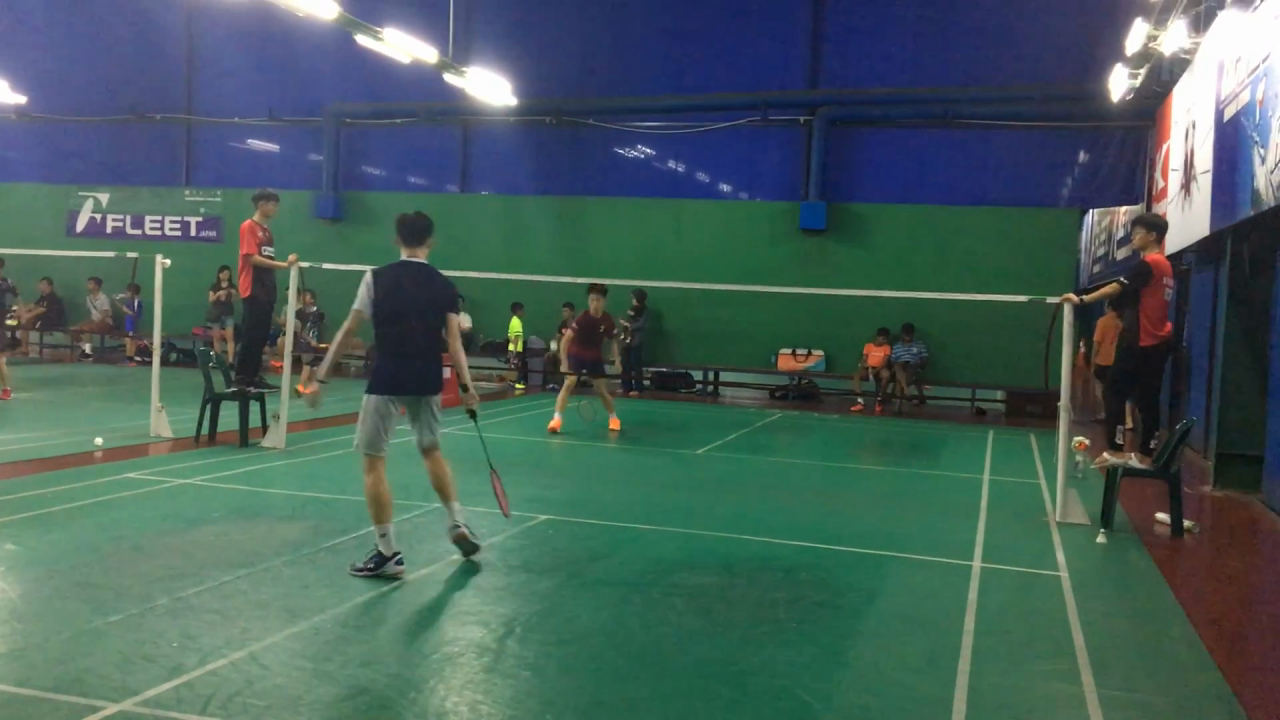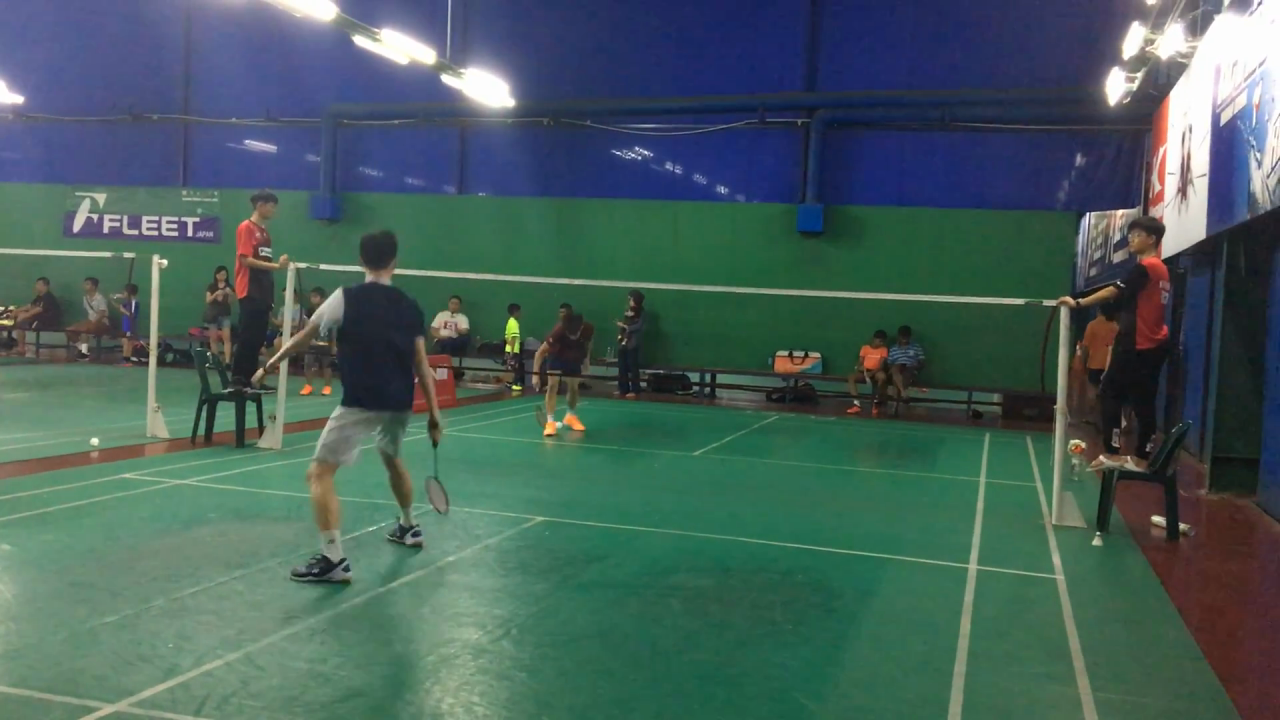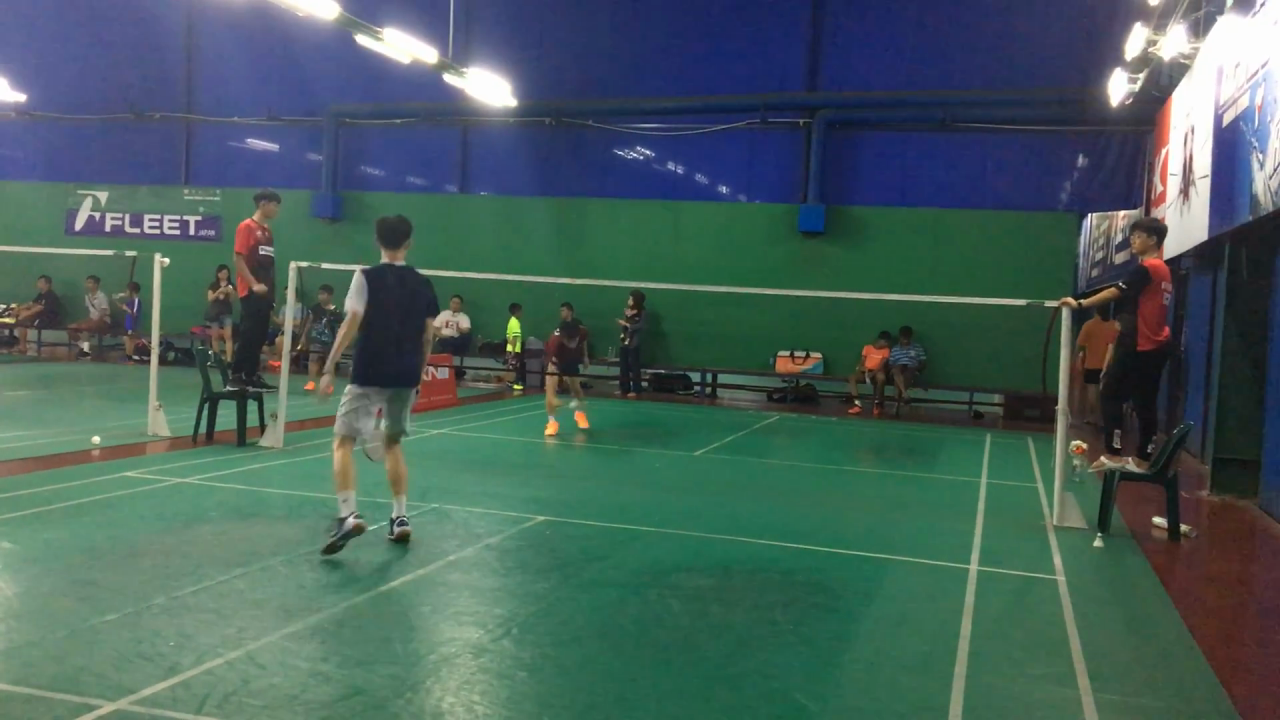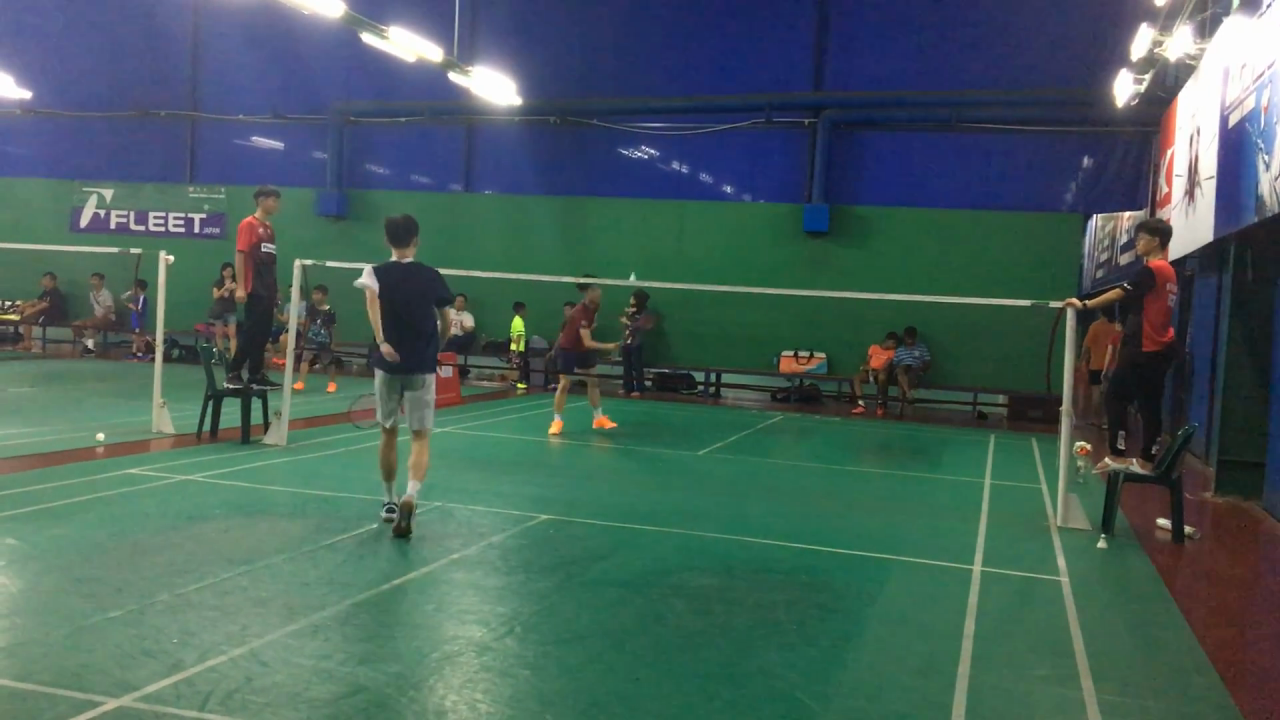
dt=0.3s
person 1, frame 1
left shoulder: (377, 277)
right shoulder: (444, 285)
left elbow: (349, 329)
right elbow: (453, 338)
left wrist: (321, 375)
right wrist: (466, 385)
left hip: (385, 382)
right hip: (426, 384)
left knee: (372, 465)
right knee: (432, 452)
left ankle: (388, 554)
right ankle: (458, 525)
person 1, frame 2
left shoulder: (347, 297)
right shoulder: (409, 306)
left elbow: (305, 336)
right elbow: (421, 362)
left wrist: (269, 366)
right wrist: (434, 412)
left hip: (361, 402)
right hip: (400, 401)
left knee: (318, 474)
right knee: (391, 455)
left ankle: (333, 558)
right ankle: (409, 526)
person 1, frame 3
left shoulder: (366, 277)
right shoulder: (424, 285)
left elbow: (351, 324)
right elbow: (426, 340)
left wrist: (329, 369)
right wrist: (417, 376)
left hip: (368, 376)
right hip: (405, 378)
left knee: (343, 444)
right knee: (392, 443)
left ankle: (348, 516)
right ankle: (400, 518)
person 1, frame 4
left shoulder: (376, 273)
right shoulder: (432, 277)
left elbow: (371, 298)
right elbow: (446, 323)
left wrist: (381, 341)
left hip: (389, 364)
right hip: (421, 367)
left knee: (388, 433)
right knee: (420, 439)
left ankle: (390, 502)
right ankle: (408, 498)
person 2, frame 1
left shoulder: (1147, 264)
right shoulder: (1164, 266)
left elbow: (1116, 289)
left wrist: (1081, 299)
left hip: (1141, 343)
right hip: (1157, 342)
left knee: (1114, 392)
right knee: (1148, 399)
left ankle: (1116, 450)
right ankle: (1145, 455)
person 2, frame 2
left shoulder: (1144, 268)
right shoulder: (1160, 269)
left elbow: (1113, 292)
left wrist: (1078, 303)
left hip: (1137, 347)
right hip: (1153, 346)
left knee: (1110, 395)
right knee: (1144, 402)
left ankle: (1112, 453)
right ankle: (1141, 458)
person 2, frame 3
left shoulder: (1146, 269)
right shoulder: (1163, 271)
left elbow: (1114, 293)
left wrist: (1080, 304)
left hip: (1138, 347)
right hip: (1155, 346)
left knee: (1111, 395)
right knee: (1145, 403)
left ankle: (1113, 455)
right ankle: (1142, 459)
person 2, frame 4
left shoulder: (1151, 270)
right shoulder: (1168, 272)
left elbow: (1119, 294)
left wrist: (1084, 304)
left hip: (1143, 349)
right hip: (1160, 348)
left knee: (1116, 397)
right knee: (1150, 404)
left ankle: (1117, 456)
right ankle: (1146, 460)
person 3, frame 1
left shoulder: (267, 231)
right shoulder: (248, 227)
right elbow: (252, 258)
right wrist: (283, 265)
left hip: (266, 291)
right hip: (253, 291)
left knee: (262, 336)
right knee: (251, 335)
left ankle: (254, 377)
right ankle: (240, 378)
person 3, frame 2
left shoulder: (265, 231)
right shoulder: (246, 228)
right elbow: (245, 260)
right wrist: (276, 265)
left hip: (263, 293)
right hip: (250, 292)
left knee: (259, 337)
right knee: (248, 336)
left ankle: (250, 377)
right ankle: (237, 378)
person 3, frame 3
left shoulder: (267, 231)
right shoulder: (246, 227)
right elbow: (238, 259)
left wrist: (271, 290)
right wrist: (253, 284)
left hip: (265, 293)
right hip: (251, 291)
left knee: (260, 336)
right knee: (249, 335)
left ankle: (252, 377)
right ankle: (236, 376)
person 3, frame 4
left shoulder: (269, 228)
right shoulder: (248, 224)
right elbow: (240, 256)
left wrist: (275, 289)
right wrist: (240, 287)
left hip: (267, 290)
right hip: (253, 290)
left knee: (263, 334)
right knee: (251, 332)
left ankle: (256, 375)
right ankle: (233, 374)
